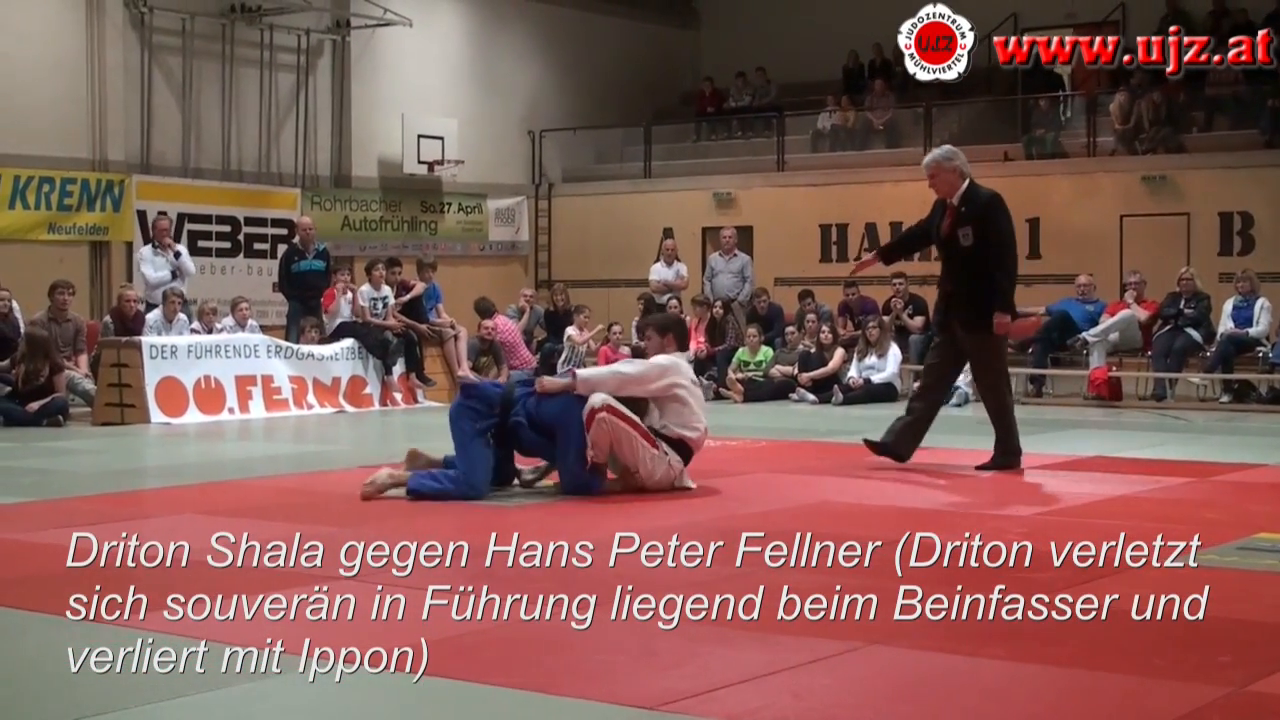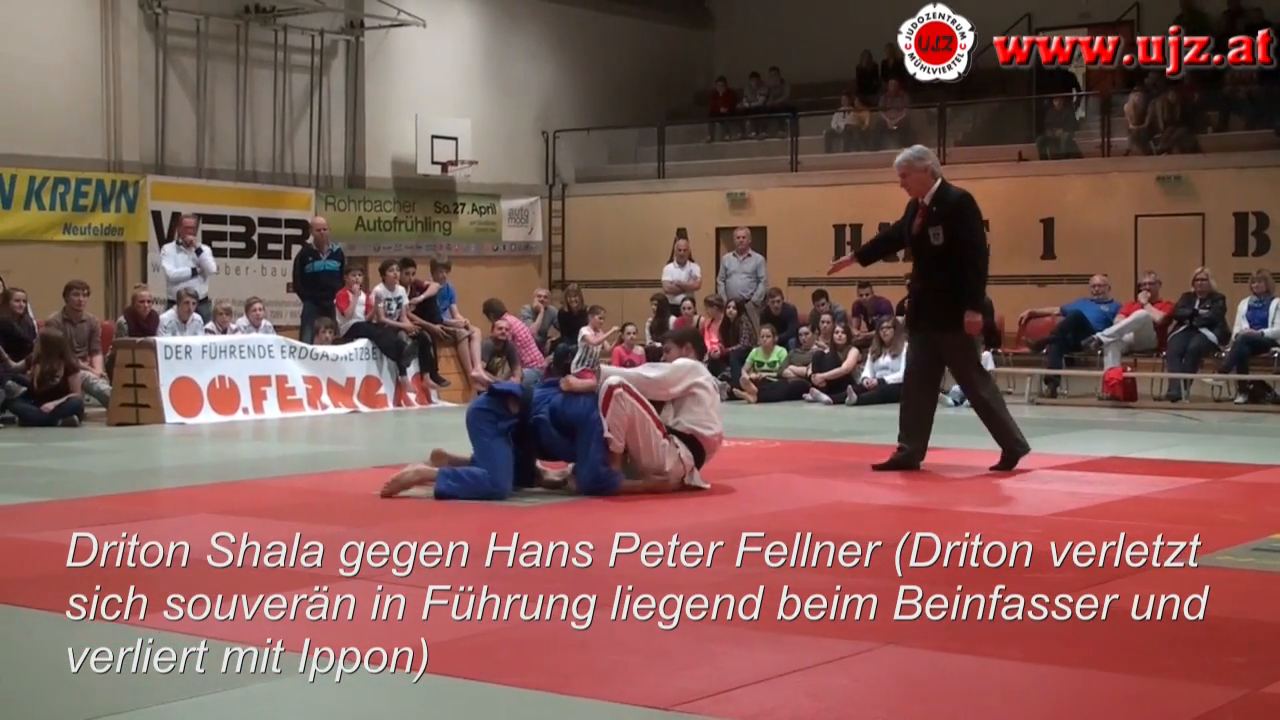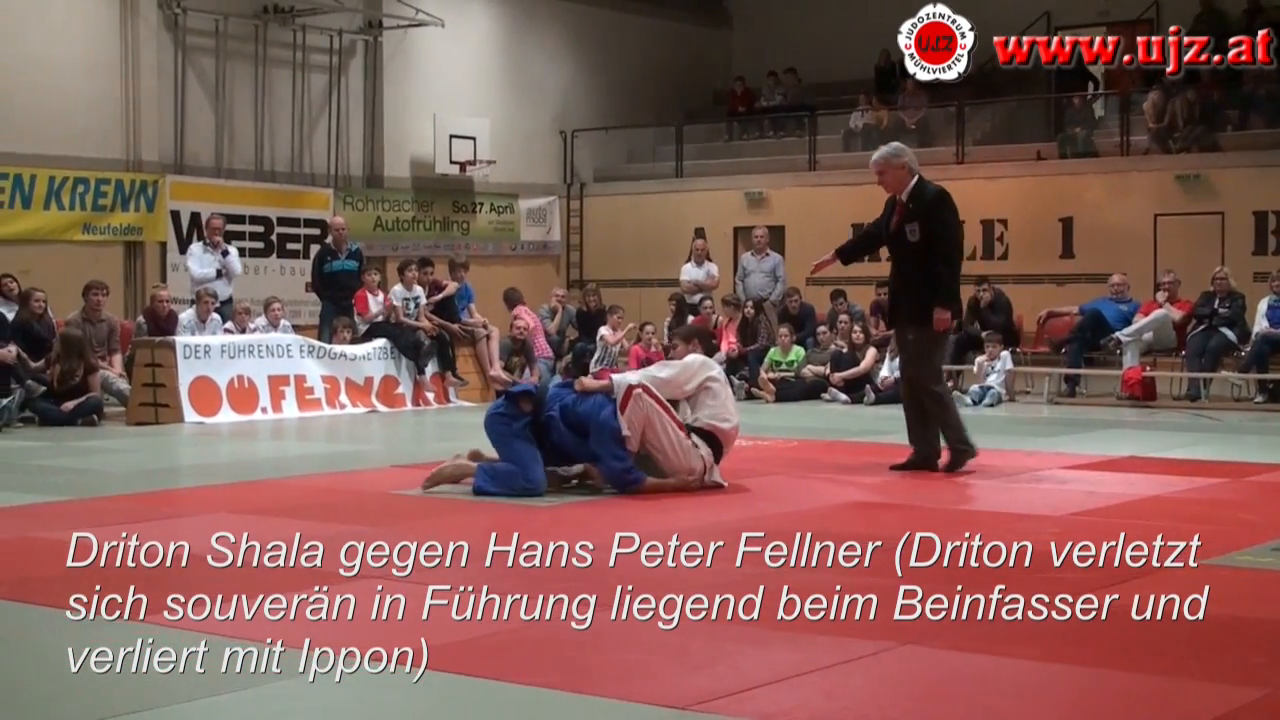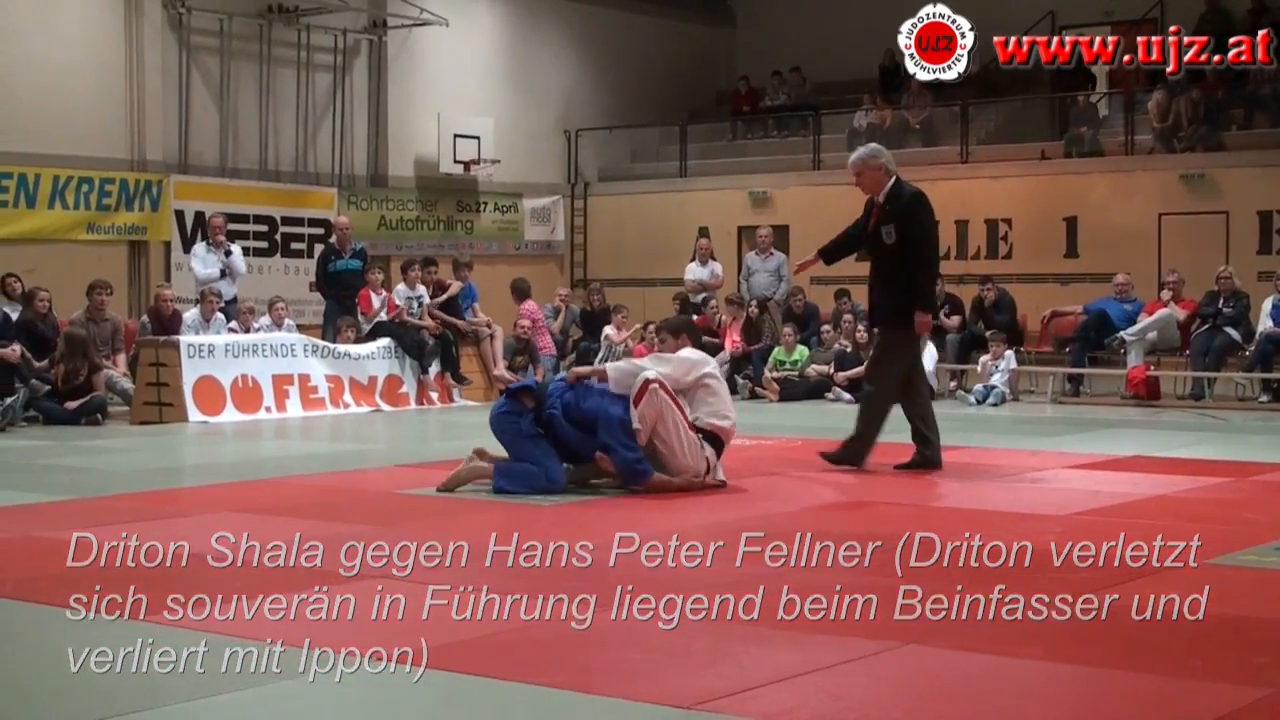
dt=0.3s
person 1, frame 1
left shoulder: (988, 202)
right shoulder: (942, 208)
left elbow: (1005, 259)
right elbow: (917, 236)
left wrist: (1002, 308)
right wrist: (877, 256)
left hip: (983, 311)
right hip: (952, 310)
left knee: (992, 383)
right knee: (934, 377)
left ankle: (1008, 454)
right ankle: (900, 443)
person 1, frame 2
left shoulder: (958, 202)
right shoulder: (915, 207)
left elbow: (976, 258)
right elbow: (893, 237)
left wrist: (973, 308)
right wrist: (856, 257)
left hip: (952, 310)
right hip: (925, 309)
left knee: (972, 379)
right knee: (915, 383)
left ankle: (1013, 445)
right ankle: (909, 452)
person 1, frame 3
left shoulder: (934, 198)
right shoulder: (894, 204)
left elbow: (950, 253)
right elbow: (873, 235)
left wrist: (944, 304)
right wrist: (834, 257)
left hip: (930, 307)
right hip: (906, 306)
left knee: (923, 376)
right knee: (911, 380)
left ankle: (960, 445)
right ankle: (925, 453)
person 1, frame 4
left shoulder: (911, 200)
right shoulder: (875, 205)
left elbow: (927, 256)
right elbow: (856, 234)
left wrist: (924, 307)
right wrist: (817, 257)
left hip: (906, 308)
right hip: (891, 306)
left knee: (880, 378)
right knee: (908, 380)
left ankle: (854, 451)
right ankle: (928, 451)
person 2, frame 1
left shoulder: (589, 406)
right shoulder: (578, 416)
right elbow: (575, 483)
left hip: (497, 406)
right hip: (478, 409)
left knee: (501, 477)
right knee: (473, 485)
left ankle: (424, 462)
right ankle: (395, 477)
person 2, frame 2
left shoulder: (601, 407)
right shoulder: (595, 416)
right elbow: (592, 481)
left hip: (512, 414)
right hip: (493, 415)
left knee: (525, 477)
right knee: (497, 486)
left ankle: (448, 460)
right ankle: (421, 474)
person 2, frame 3
left shoulder: (619, 408)
right shoulder: (608, 417)
right elbow: (623, 478)
right wrist: (681, 484)
left hip: (527, 412)
right hip: (510, 416)
left knee: (552, 475)
right knee: (533, 483)
left ankle: (481, 461)
right ankle: (466, 468)
person 2, frame 4
left shoulder: (624, 404)
right shoulder: (616, 413)
right elbow: (635, 472)
left hip: (530, 410)
right hip: (515, 414)
right knee: (554, 479)
left ankle: (487, 459)
right ankle: (480, 470)
